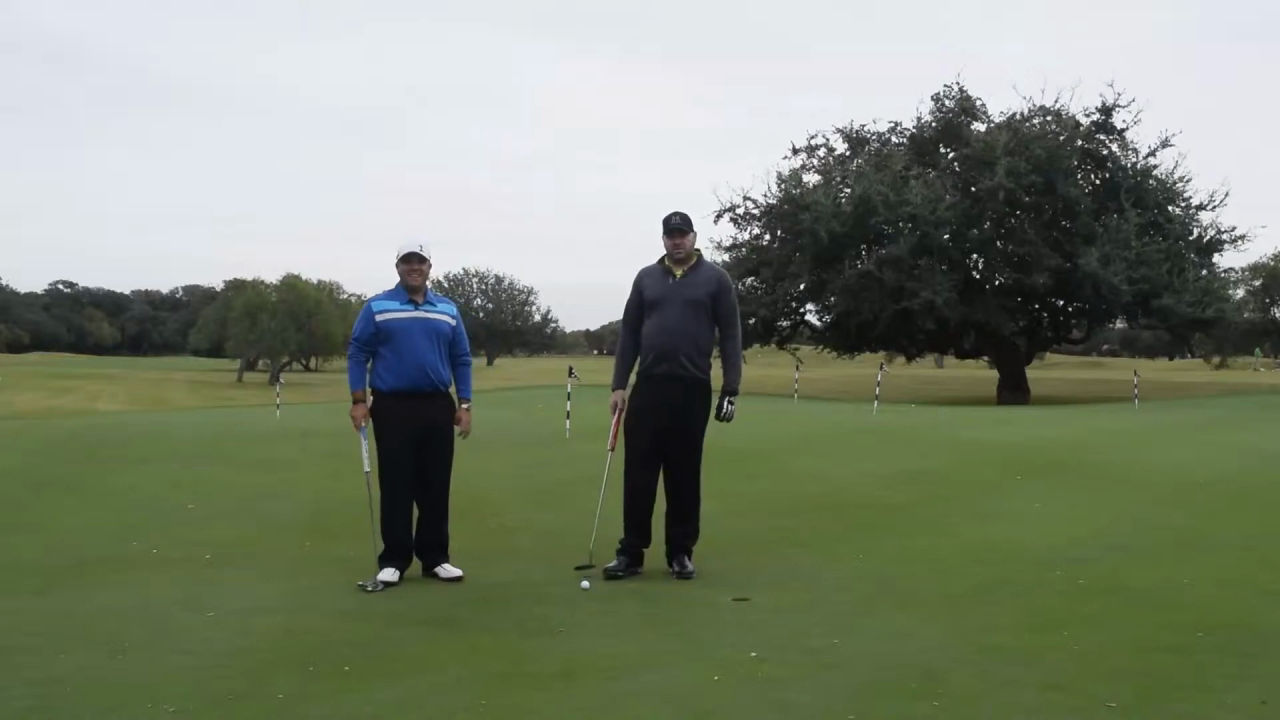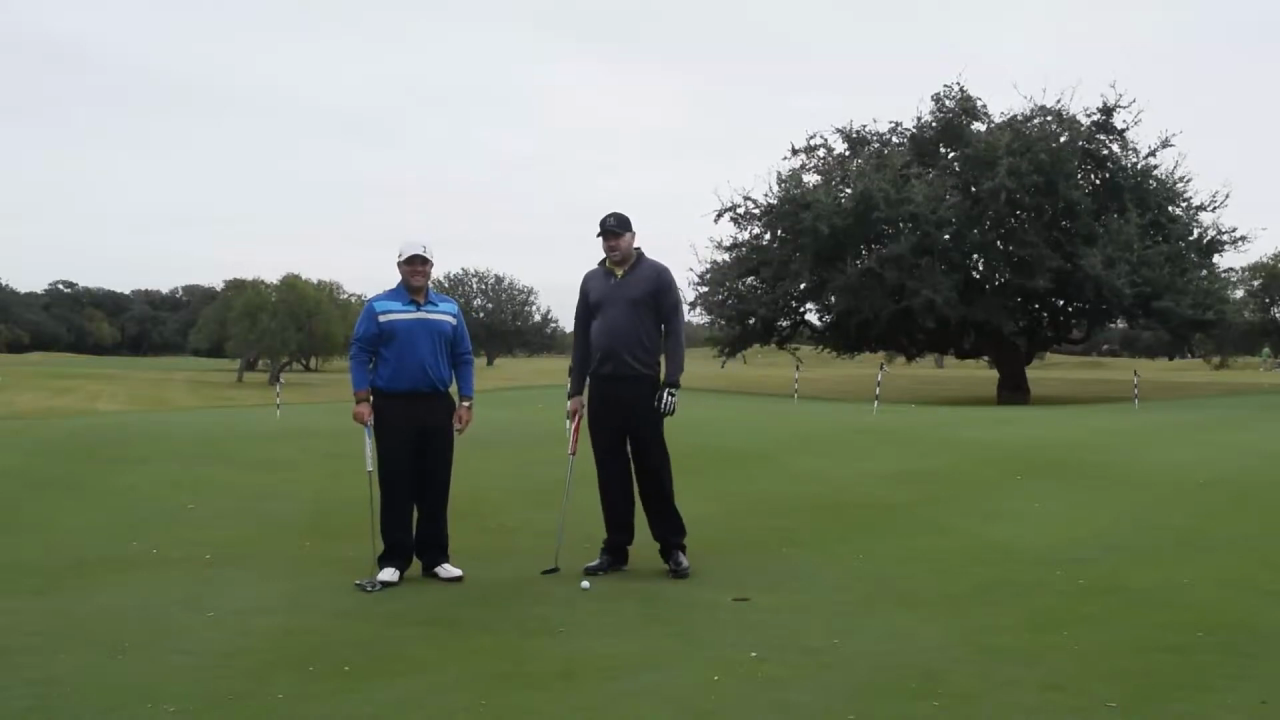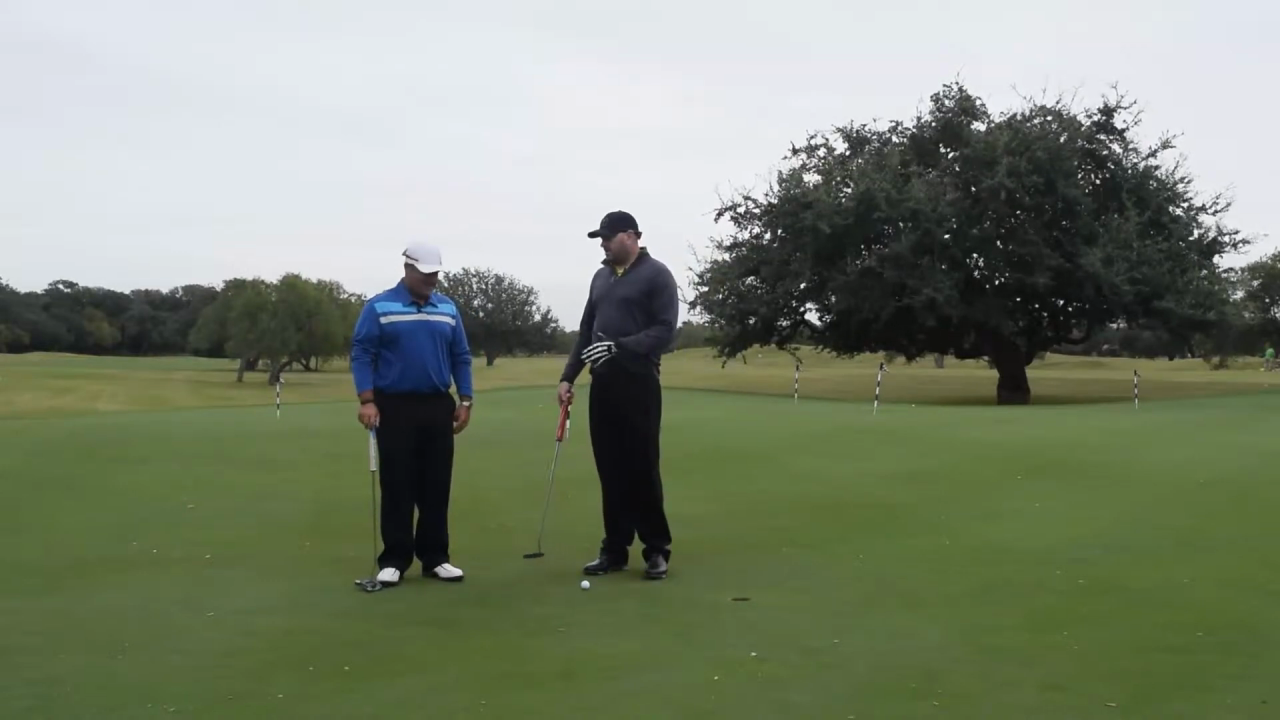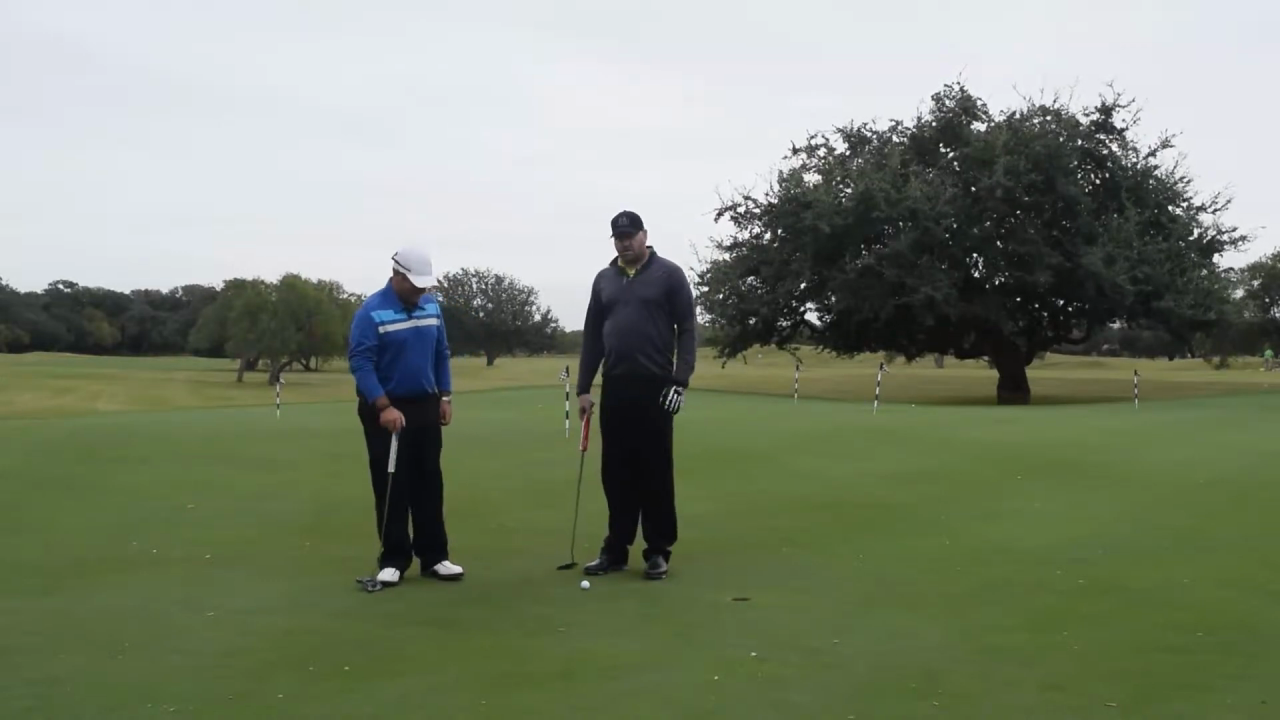
dt=1s
person 1, frame 1
left shoulder: (715, 279)
right shoulder: (646, 277)
left elbow: (730, 336)
right elbow: (629, 333)
left wrist: (730, 389)
right wrist: (619, 384)
left hip: (693, 389)
right hip: (648, 386)
left knee: (684, 473)
right knee: (638, 470)
left ankle: (680, 551)
right ankle: (630, 552)
person 1, frame 2
left shoulder: (656, 275)
right shoulder: (592, 280)
left elbow: (674, 331)
right elbow: (581, 337)
left wrist: (671, 382)
right wrist: (576, 390)
left hip: (643, 386)
right hip: (602, 388)
left knee: (653, 468)
right knee: (610, 471)
left ankle: (673, 546)
right ankle: (615, 548)
person 1, frame 3
left shoulder: (656, 275)
right shoulder: (601, 277)
left elbow: (664, 330)
right elbow: (587, 331)
left wrist: (618, 346)
right wrist: (568, 376)
left hip: (639, 385)
right hip: (602, 385)
left knee: (643, 469)
right knee: (610, 471)
left ankle: (657, 549)
right ankle: (615, 549)
person 1, frame 4
left shoulder: (668, 274)
right shoulder: (604, 279)
left elbow: (687, 329)
right elbow: (592, 336)
left wrist: (680, 380)
right wrist: (584, 387)
left hip: (654, 387)
right hip: (614, 387)
left knee: (655, 470)
right knee: (616, 471)
left ankle: (658, 550)
right ankle: (616, 548)
person 2, frame 1
left shoulder: (448, 310)
right shoulder: (377, 307)
left elbow: (461, 359)
right elbow: (358, 354)
left wrist: (464, 404)
right wrist: (359, 400)
left hip: (437, 407)
right hip: (392, 407)
left knee: (436, 486)
right knee: (396, 486)
left ankle: (435, 557)
right ankle: (394, 560)
person 2, frame 2
left shoulder: (449, 309)
right shoulder: (378, 307)
left elbow: (463, 357)
right elbow: (359, 354)
left wrist: (465, 401)
right wrist: (362, 399)
left hip: (437, 406)
right hip: (393, 406)
left knee: (435, 486)
right knee: (396, 487)
left ankle: (435, 557)
right ankle: (394, 560)
person 2, frame 3
left shoulder: (448, 309)
right shoulder: (379, 306)
left elbow: (461, 357)
right elbow: (361, 355)
left wrist: (465, 401)
right wrist: (367, 400)
left hip: (438, 406)
right hip: (394, 407)
left knee: (436, 486)
right knee: (397, 487)
left ankle: (435, 557)
right ankle: (394, 560)
person 2, frame 4
left shoulder: (431, 306)
right shoulder: (371, 312)
left elbow: (441, 353)
right elbow: (360, 363)
left wrist: (445, 396)
right wrist: (384, 407)
left hip: (424, 406)
right hip: (385, 410)
left knee: (429, 483)
right knee: (391, 486)
left ankle: (434, 556)
right ankle: (394, 559)
